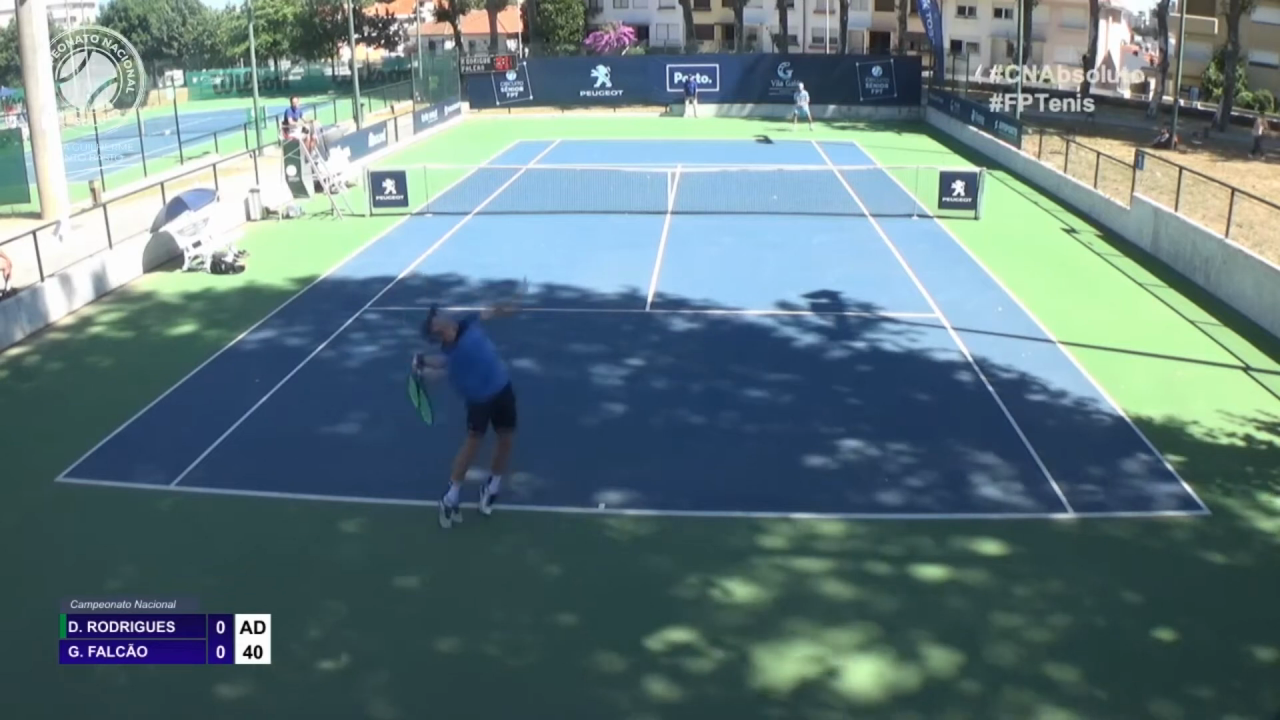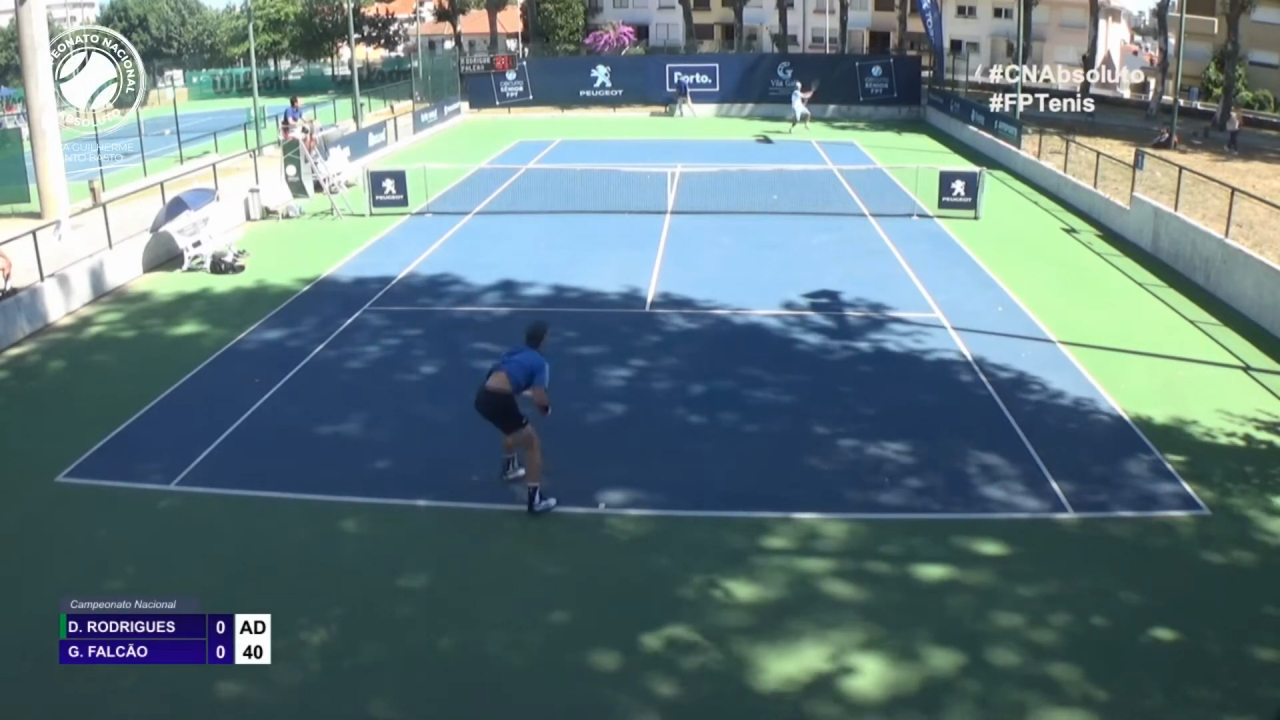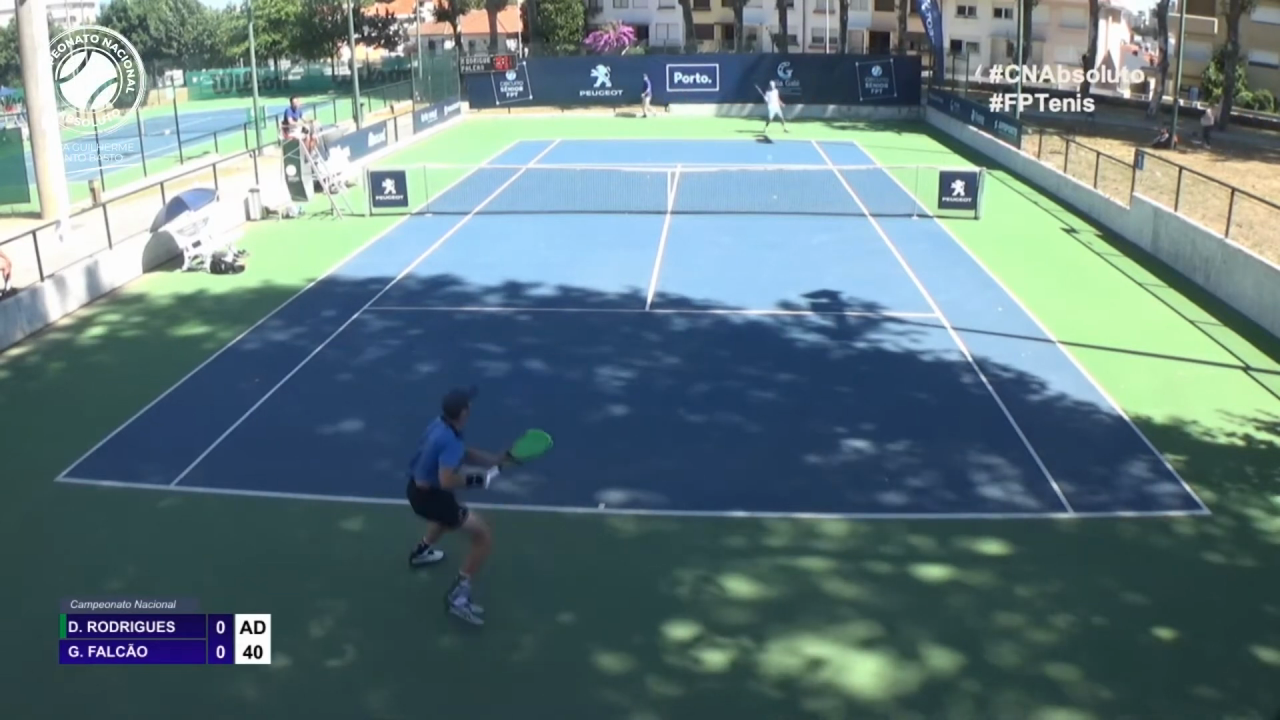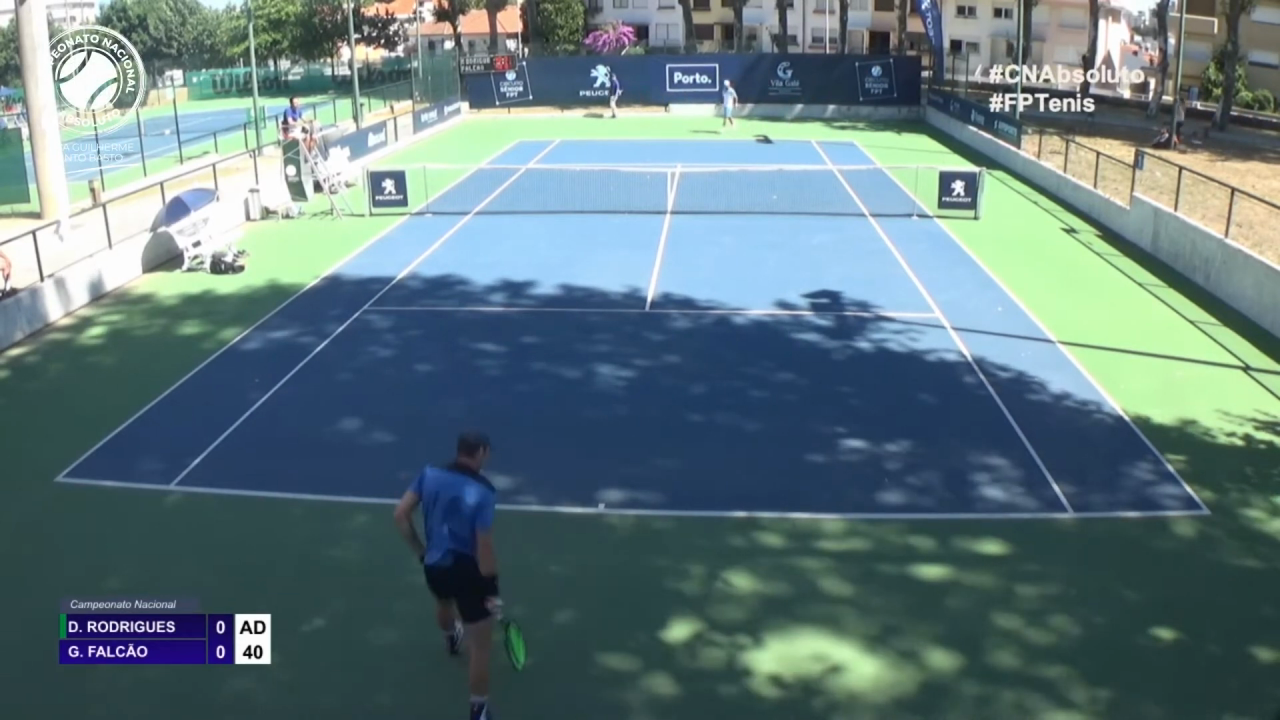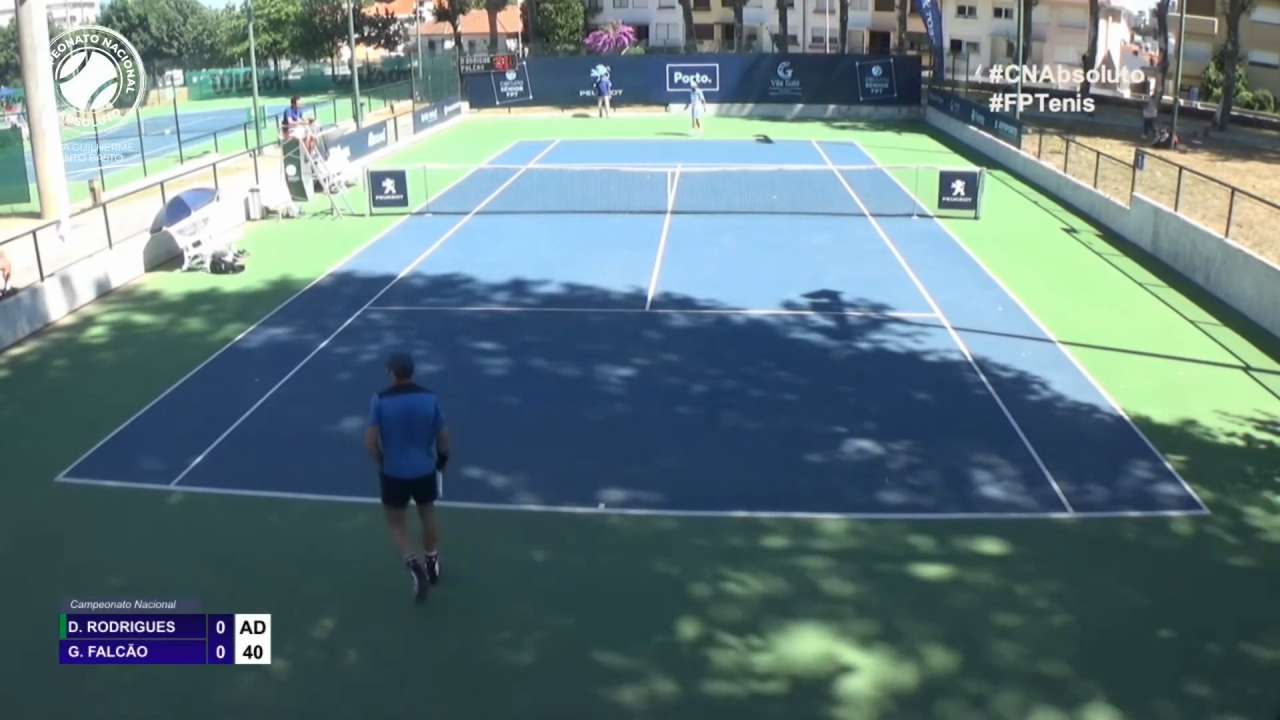
dt=1s
person 1, frame 1
left shoulder: (469, 326)
right shoulder: (448, 353)
left elbow: (489, 314)
right wrist: (423, 365)
left hip: (503, 392)
right hip: (479, 399)
left knee: (505, 444)
right knee: (471, 448)
left ankle: (490, 490)
right ankle: (450, 497)
person 1, frame 2
left shoulder: (514, 352)
right shoulder: (539, 362)
right elbow: (540, 399)
left wrist: (526, 391)
right wrist: (546, 408)
left hip: (482, 398)
right hip: (499, 402)
left knee: (513, 428)
right knee: (532, 445)
left ankle: (509, 468)
right ankle: (535, 500)
person 1, frame 3
left shoulder: (440, 425)
right shoulder: (450, 439)
left elbow: (464, 453)
right elbow: (448, 481)
left wrist: (495, 460)
right wrist: (478, 479)
left hip: (419, 489)
right hip: (430, 496)
left knee: (451, 514)
right knee: (484, 536)
left ankle: (422, 551)
right ankle: (458, 596)
person 1, frame 4
left shoulder: (429, 475)
right shoulder: (484, 491)
left elbow: (399, 515)
right elbow: (484, 547)
left wrist: (419, 549)
right wrist: (492, 590)
left hip: (435, 564)
right hip: (467, 569)
left knee: (446, 602)
right knee: (480, 645)
left ankle: (451, 636)
person 1, frame 5
left shoulder: (381, 402)
right shoulder: (429, 399)
left elbow: (370, 443)
right elbow: (444, 439)
left wrist: (381, 461)
right wrist: (442, 461)
left hip: (394, 474)
right hip: (424, 471)
left knee: (396, 524)
right knee: (427, 515)
left ankle: (417, 570)
right ankle: (432, 563)
